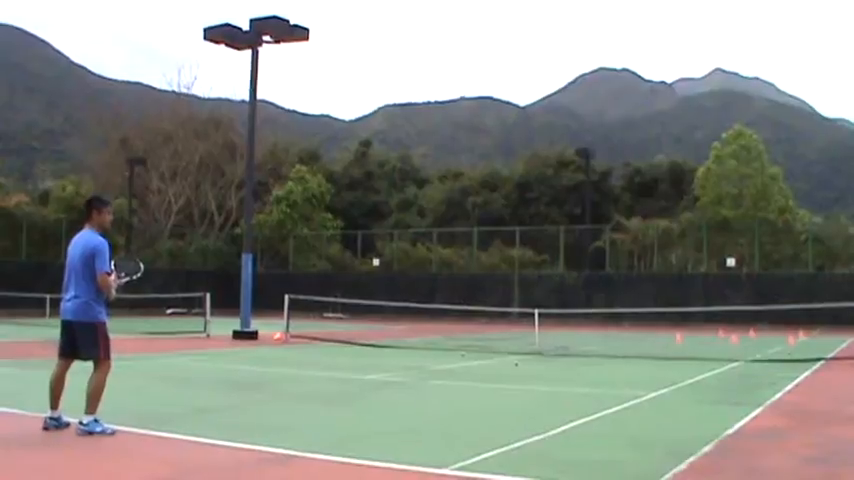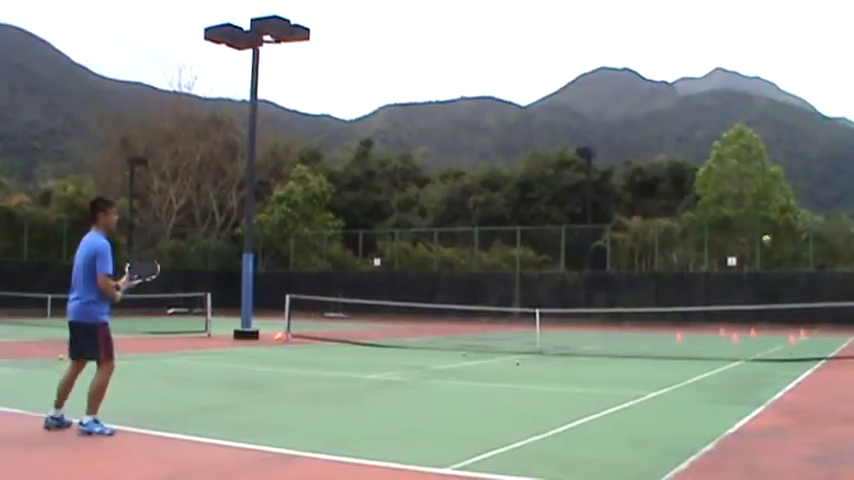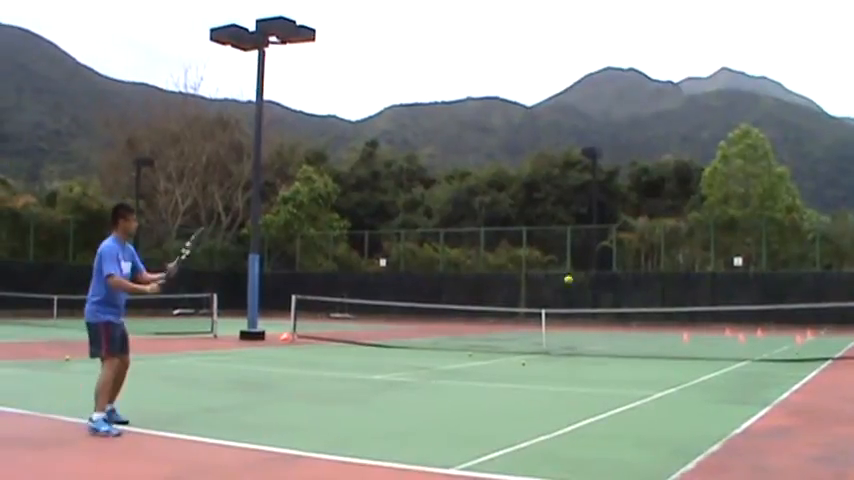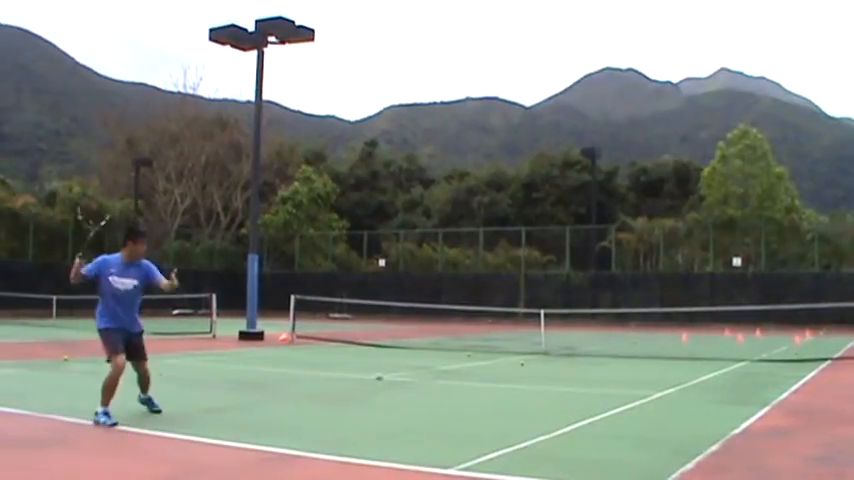
dt=0.4s
person 1, frame 1
left shoulder: (76, 240)
right shoulder: (99, 243)
right elbow: (102, 281)
left wrist: (109, 281)
right wrist: (111, 292)
left hip: (69, 311)
right hip: (90, 313)
left knee: (62, 363)
right knee: (102, 365)
left ankle: (53, 416)
right ankle: (88, 420)
person 1, frame 2
left shoulder: (86, 241)
right shoulder: (101, 244)
right elbow: (103, 283)
left wrist: (116, 284)
right wrist: (116, 295)
left hip: (76, 311)
right hip: (92, 314)
left knee: (76, 365)
right knee: (106, 365)
left ankle: (55, 415)
right ankle: (89, 420)
person 1, frame 3
left shoulder: (128, 249)
right shoulder: (108, 248)
left elbow: (142, 276)
right elbow: (114, 282)
left wrist: (164, 275)
right wrist: (146, 289)
left hip: (114, 316)
right hip: (101, 315)
left knee: (123, 363)
right knee: (110, 364)
left ankle: (107, 409)
right ankle: (97, 419)
person 1, frame 4
left shoulder: (145, 267)
right shoulder: (103, 262)
left elbow: (163, 284)
right elbow: (76, 279)
left wrist: (172, 284)
right wrist: (77, 267)
left hip: (133, 327)
right hip: (109, 325)
left knee: (143, 371)
right knee: (118, 364)
left ankle: (145, 396)
right ankle: (102, 411)
